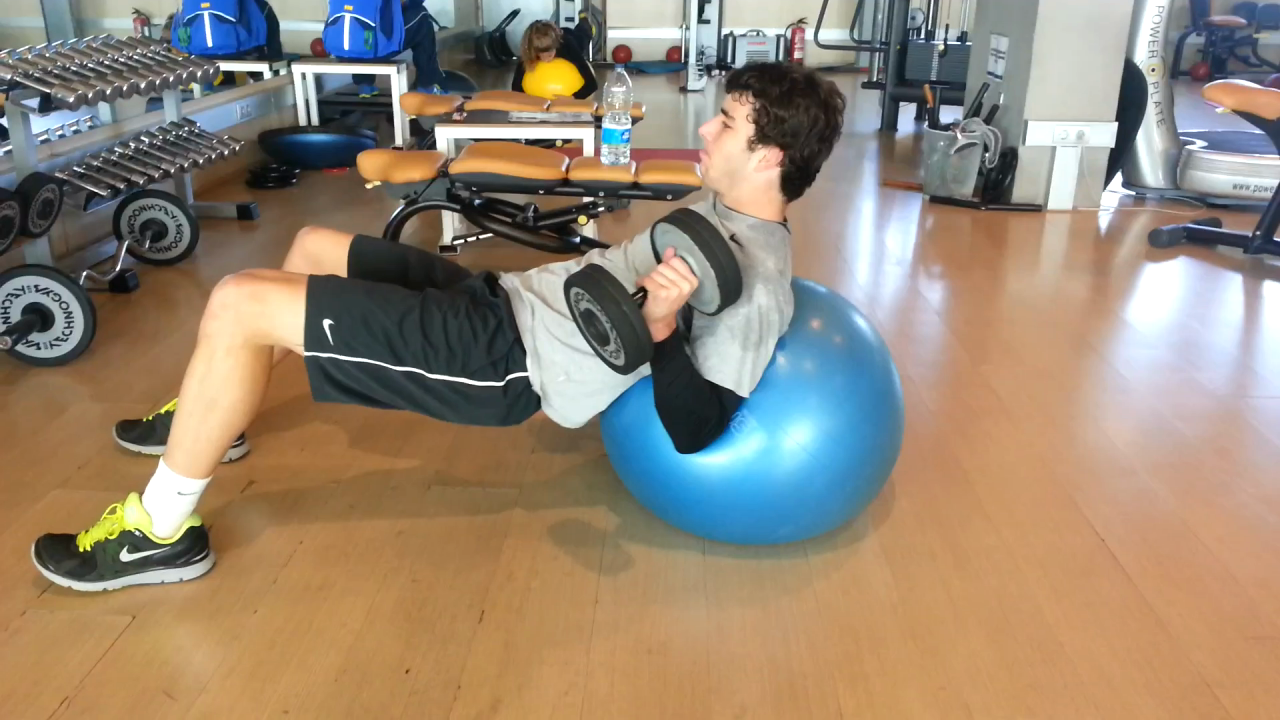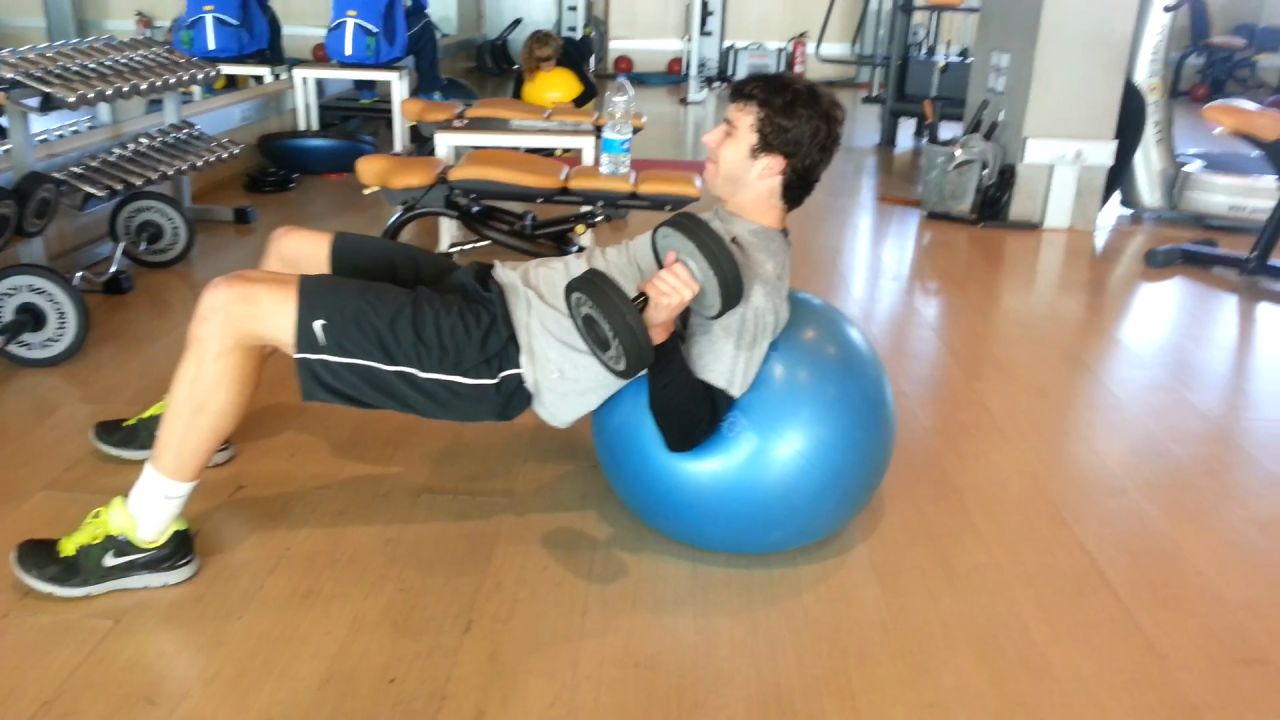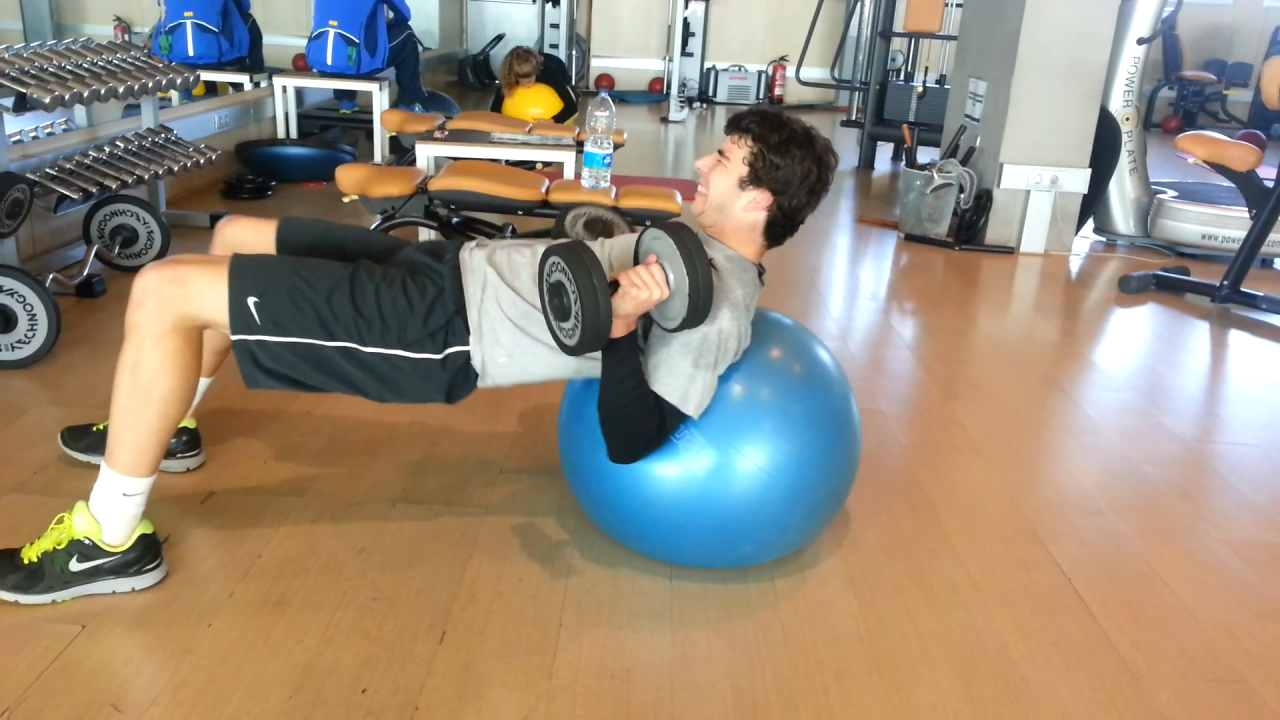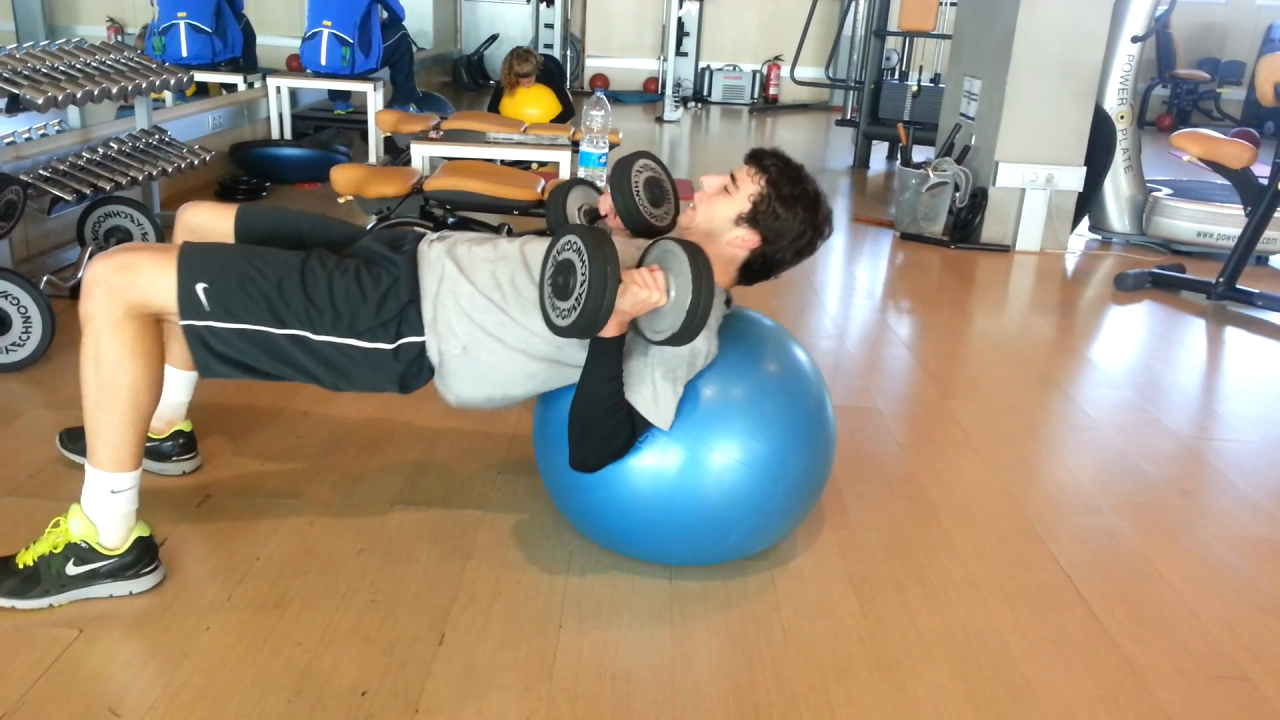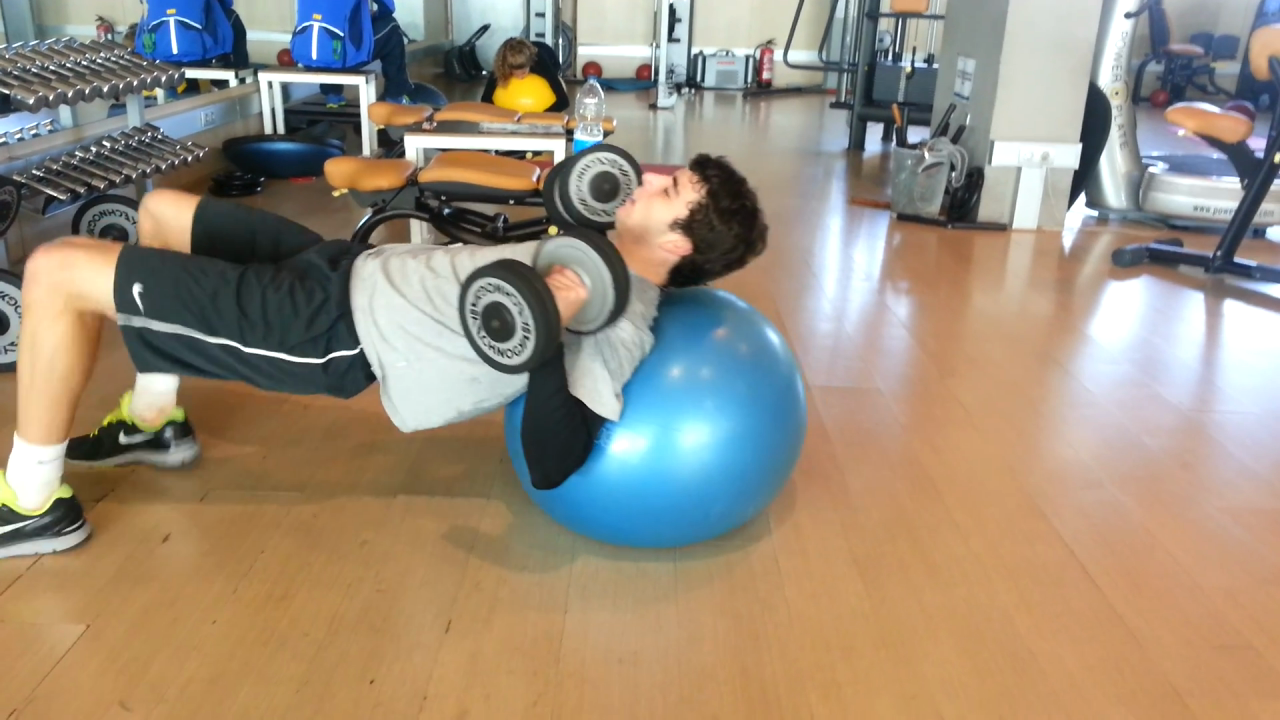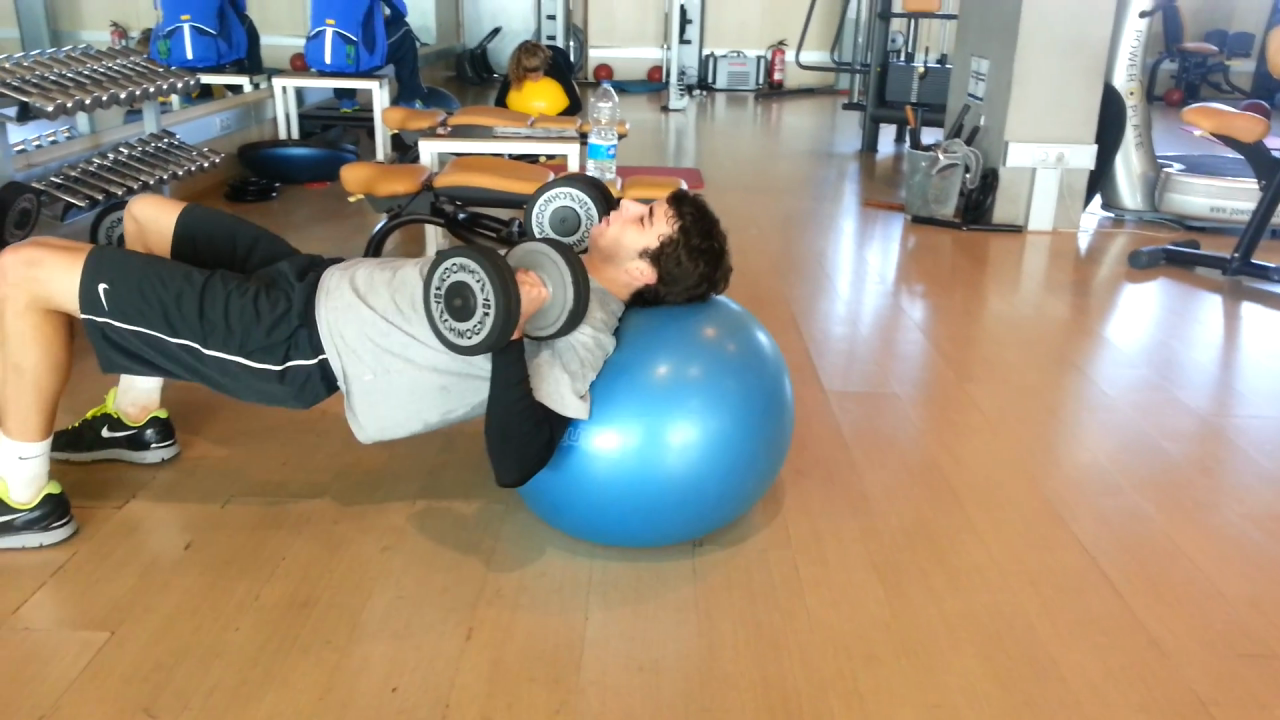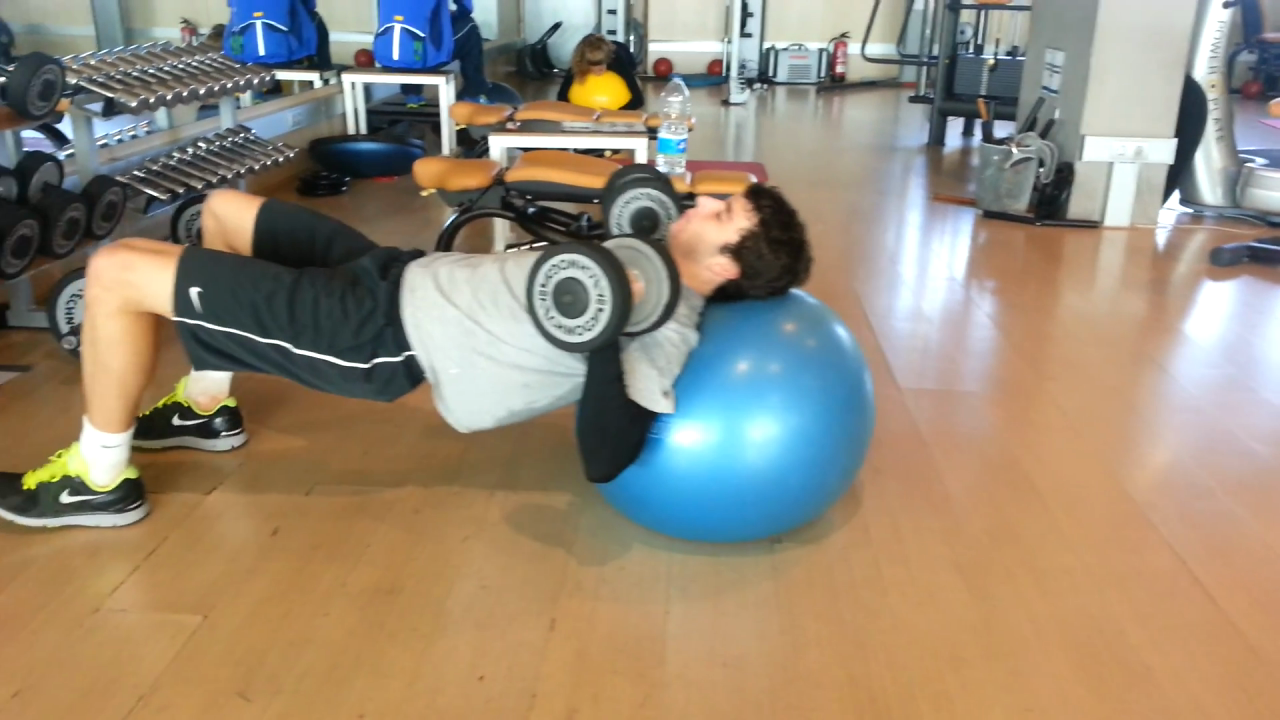
dt=0.4s
person 1, frame 1
left shoulder: (755, 288)
right shoulder: (725, 216)
left elbow: (694, 429)
left wrist: (661, 327)
left hip: (504, 360)
right hip: (500, 301)
left knee: (239, 303)
right knee: (316, 245)
left ankle: (162, 529)
right ankle: (209, 417)
person 1, frame 2
left shoulder: (752, 289)
right shoulder: (727, 231)
left elbow: (686, 429)
left wrist: (660, 330)
left hip: (498, 352)
right hip: (495, 291)
left knee: (232, 307)
right knee: (288, 246)
left ankle: (146, 534)
right ankle: (193, 418)
person 1, frame 3
left shoulder: (720, 311)
right shoulder: (705, 255)
left elbow: (630, 438)
left wrist: (621, 323)
left hip: (446, 326)
right hip: (453, 270)
left knee: (164, 291)
right knee: (236, 234)
left ankle: (112, 537)
right ankle: (164, 426)
person 1, frame 4
left shoulder: (687, 329)
right shoulder: (674, 265)
left elbow: (592, 448)
left wrist: (613, 326)
right wrist: (617, 233)
left hip: (400, 317)
right hip: (413, 262)
left knee: (114, 281)
right knee: (197, 222)
left ankle: (108, 539)
right ankle: (161, 429)
person 1, frame 5
left shoulder: (617, 326)
left elbow: (549, 463)
left hip: (336, 326)
right hip: (354, 270)
right knee: (161, 211)
right ankle: (153, 421)
person 1, frame 6
left shoulder: (579, 335)
left elbow: (514, 463)
left wrist: (510, 332)
left hip: (302, 333)
right hip: (324, 283)
right knee: (145, 213)
right ankle: (137, 419)
person 1, frame 7
left shoulder: (663, 331)
left elbow: (604, 458)
left wrist: (606, 329)
left hip: (386, 332)
right hip: (406, 276)
left knee: (119, 271)
right knee: (225, 209)
left ankle: (99, 476)
right ankle: (206, 406)
